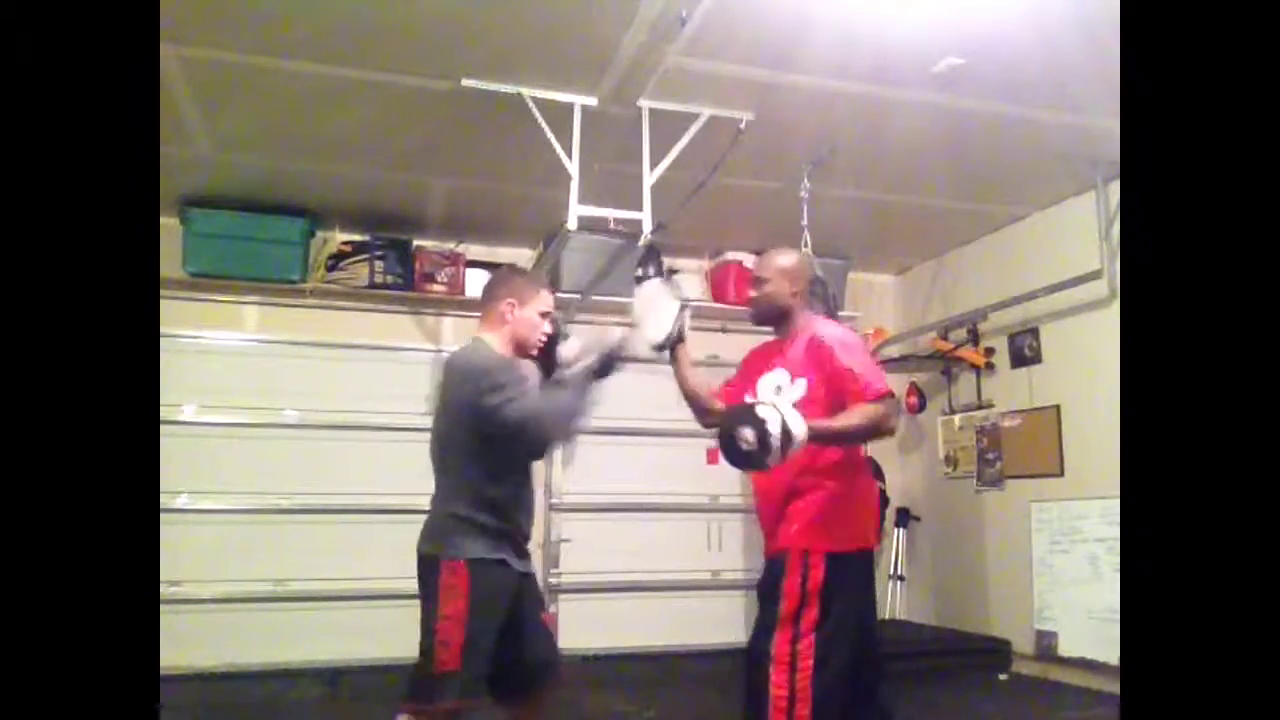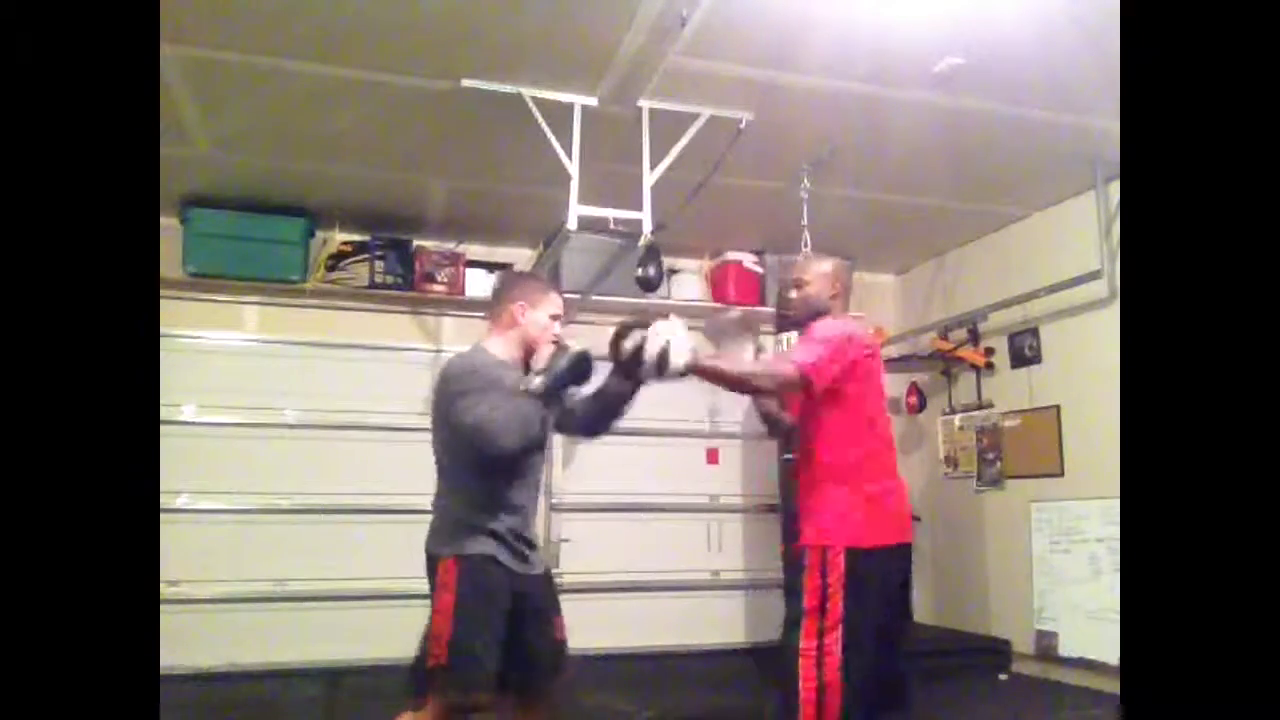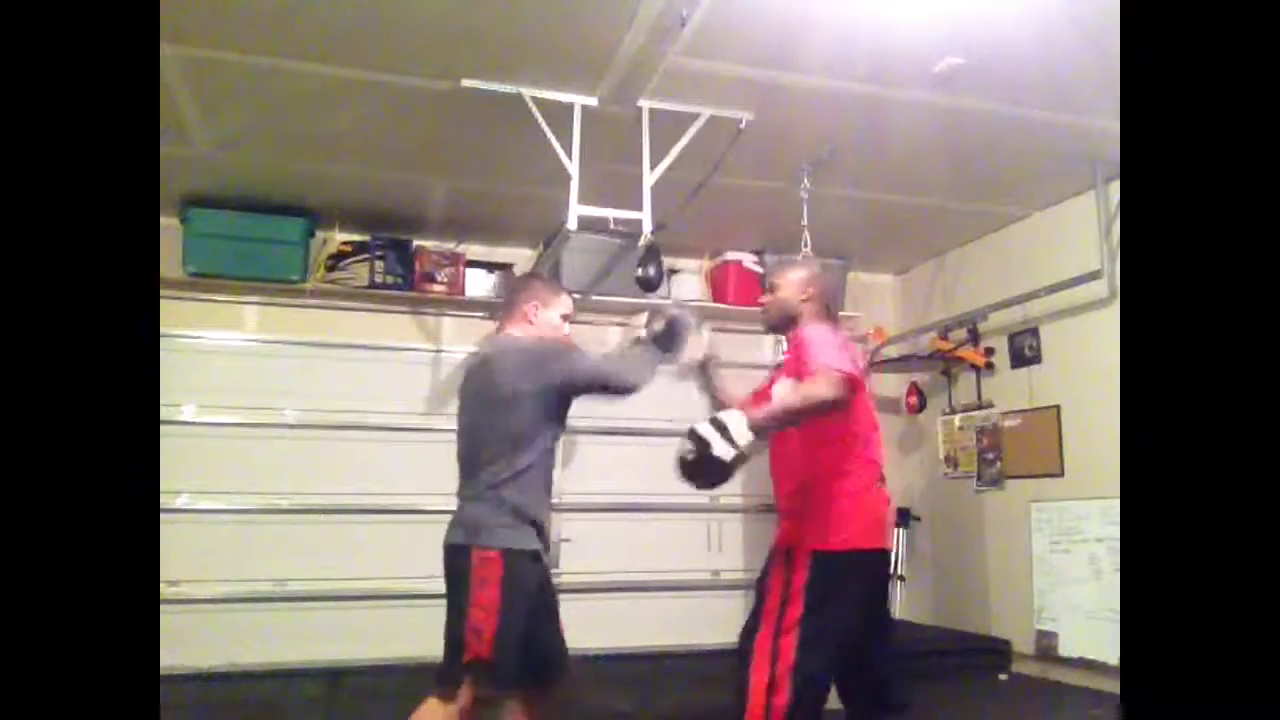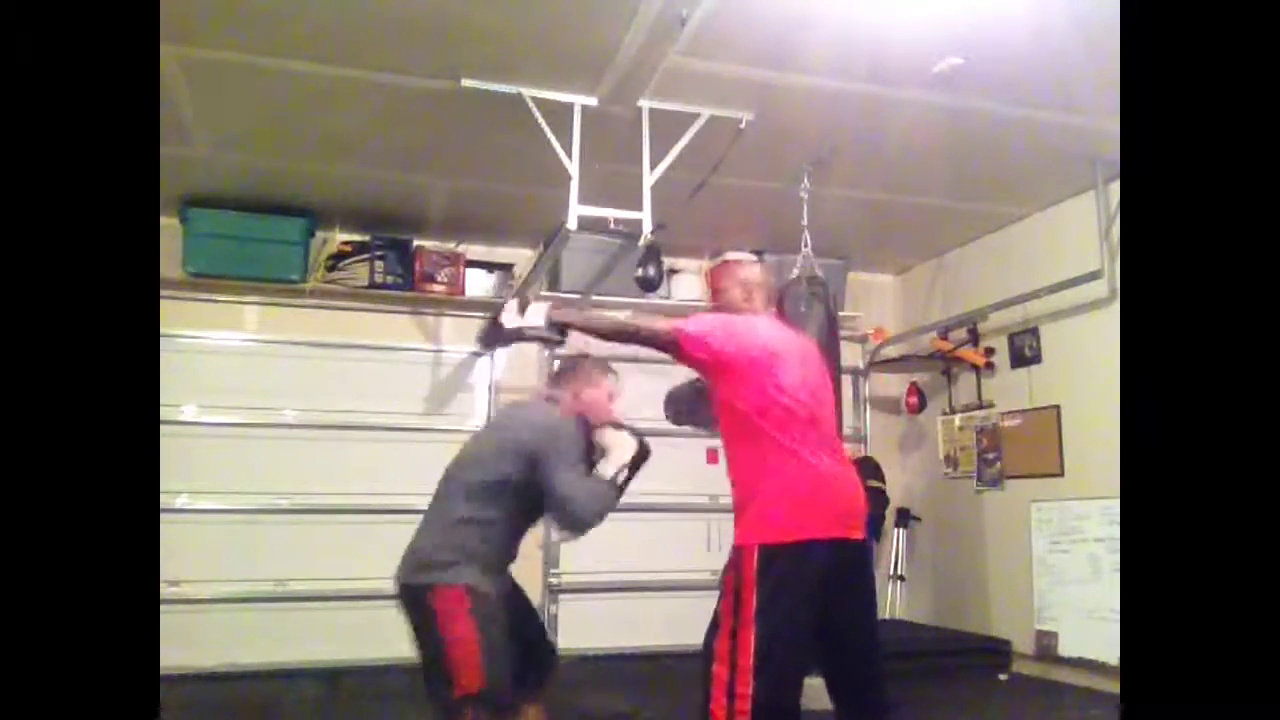
dt=0.3s
person 1, frame 1
left shoulder: (833, 340)
right shoulder: (763, 358)
left elbow: (883, 415)
right elbow: (710, 411)
left wrist: (803, 429)
right wrist: (678, 348)
left hip: (827, 530)
right hip: (799, 531)
left knee: (785, 665)
right knee: (845, 666)
person 1, frame 2
left shoulder: (837, 333)
right shoulder: (823, 345)
left elbow: (777, 378)
right elbow: (794, 423)
left wrist: (689, 359)
left hip: (847, 525)
right hip: (869, 526)
left knee: (820, 660)
right knee: (871, 662)
person 1, frame 3
left shoulder: (819, 339)
right shoulder: (793, 363)
left elbow: (834, 390)
right elbow: (738, 413)
left wrist: (750, 419)
right wrist: (704, 365)
left hip: (826, 526)
right hip: (859, 525)
left knee: (777, 663)
right knee: (861, 665)
person 1, frame 4
left shoulder: (732, 333)
right shoulder: (802, 344)
left elbow: (640, 330)
left wrist: (548, 316)
right wrist: (717, 406)
left hip: (784, 522)
right hip: (843, 514)
left knee: (748, 661)
right knee: (852, 663)
person 2, frame 1
left shoulder: (510, 370)
right shoulder: (477, 368)
left elbow: (531, 444)
right elbow: (547, 422)
right wrist: (588, 367)
left hip: (503, 554)
right hip: (466, 554)
left knee: (531, 679)
person 2, frame 2
left shoulder: (523, 376)
right shoulder: (468, 372)
left elbow: (585, 420)
right elbow: (502, 438)
left wrist: (624, 377)
right wrist: (542, 383)
left hip: (520, 555)
right hip: (469, 552)
left knee: (538, 682)
person 2, frame 3
left shoulder: (491, 362)
right shoulder: (533, 356)
right elbow: (621, 375)
right wrist: (653, 339)
left hip: (514, 542)
right hip: (491, 544)
left knee: (535, 675)
person 2, frame 4
left shoulder: (530, 419)
right shoulder: (555, 428)
right elbow: (579, 513)
left wrist: (607, 463)
right wrist: (617, 464)
left hip: (476, 574)
right hip: (447, 578)
left knee: (530, 678)
